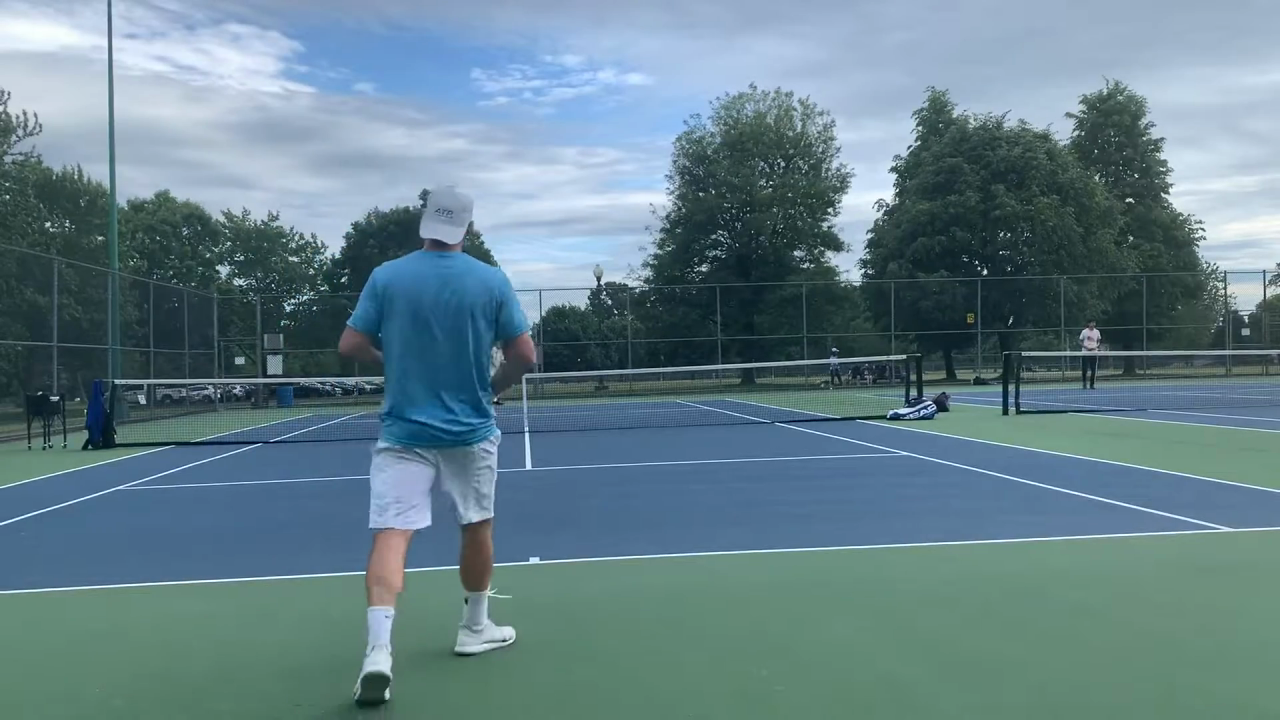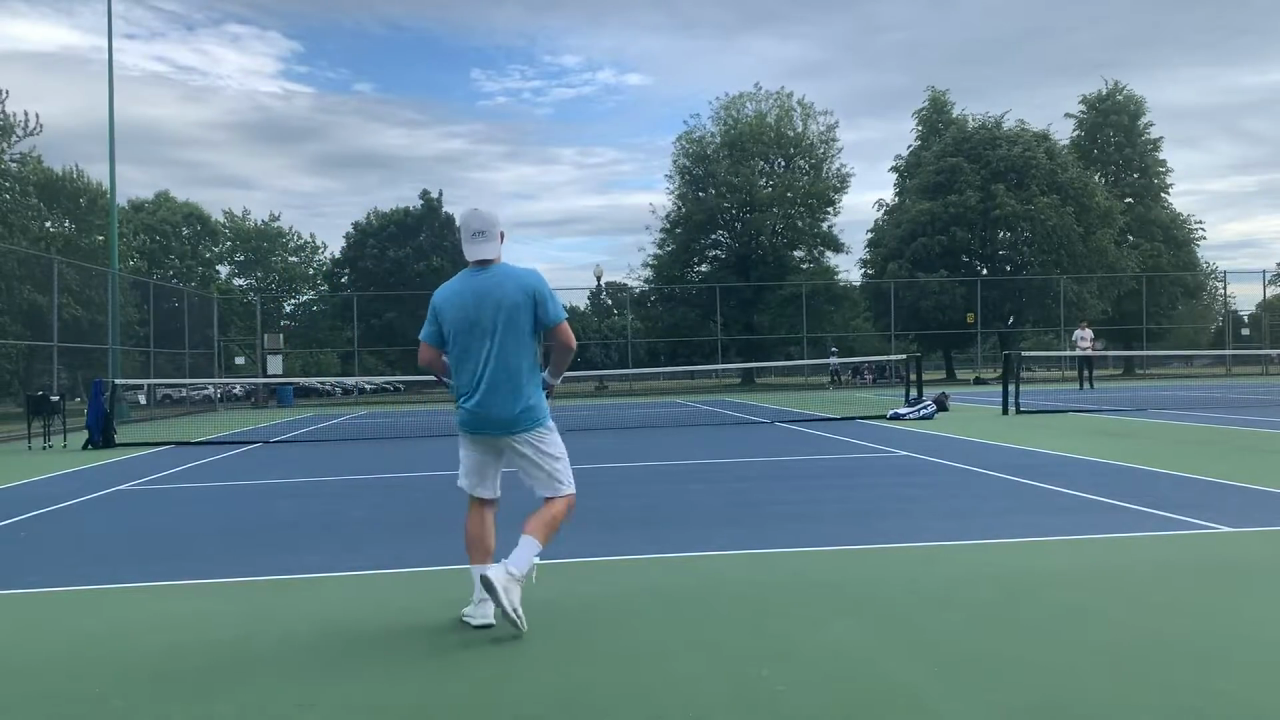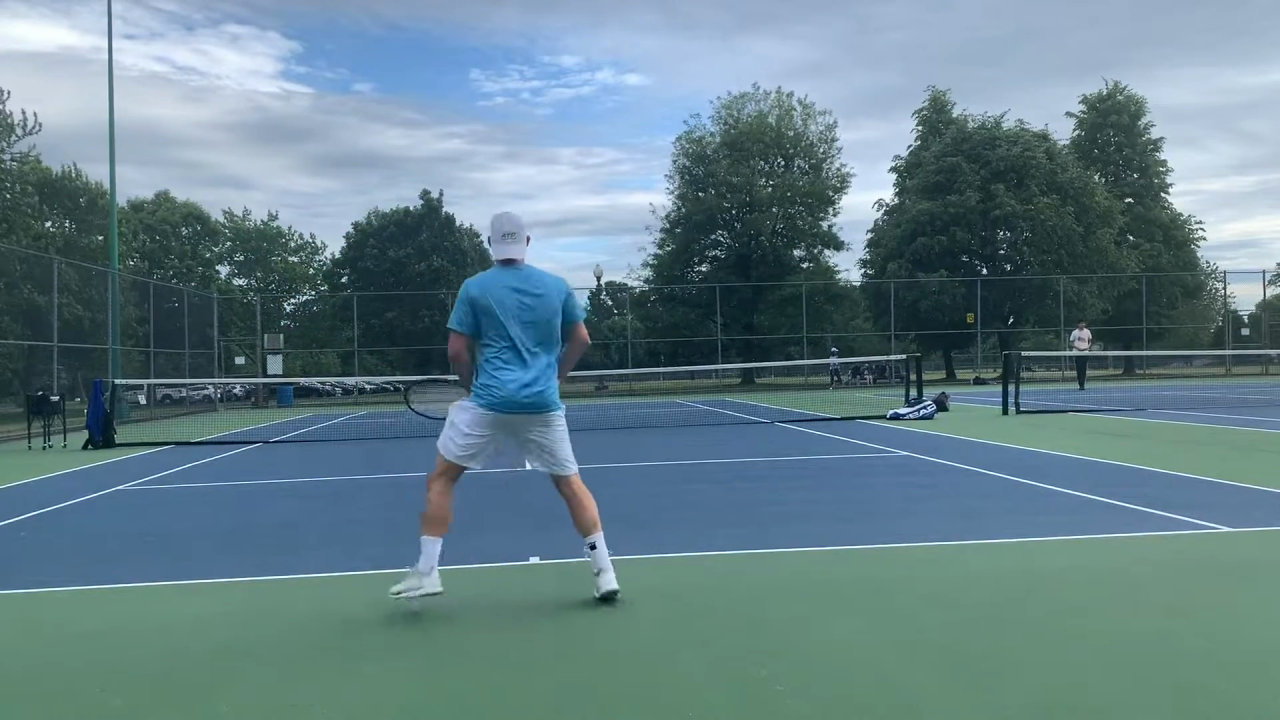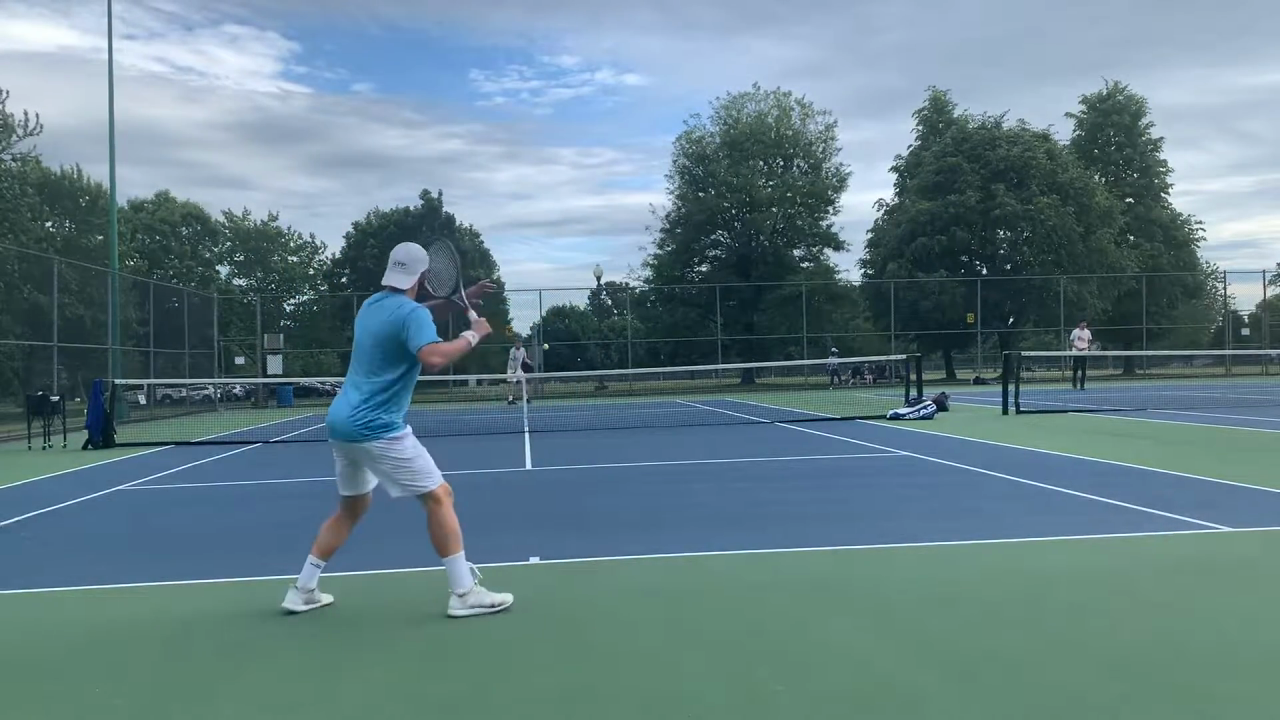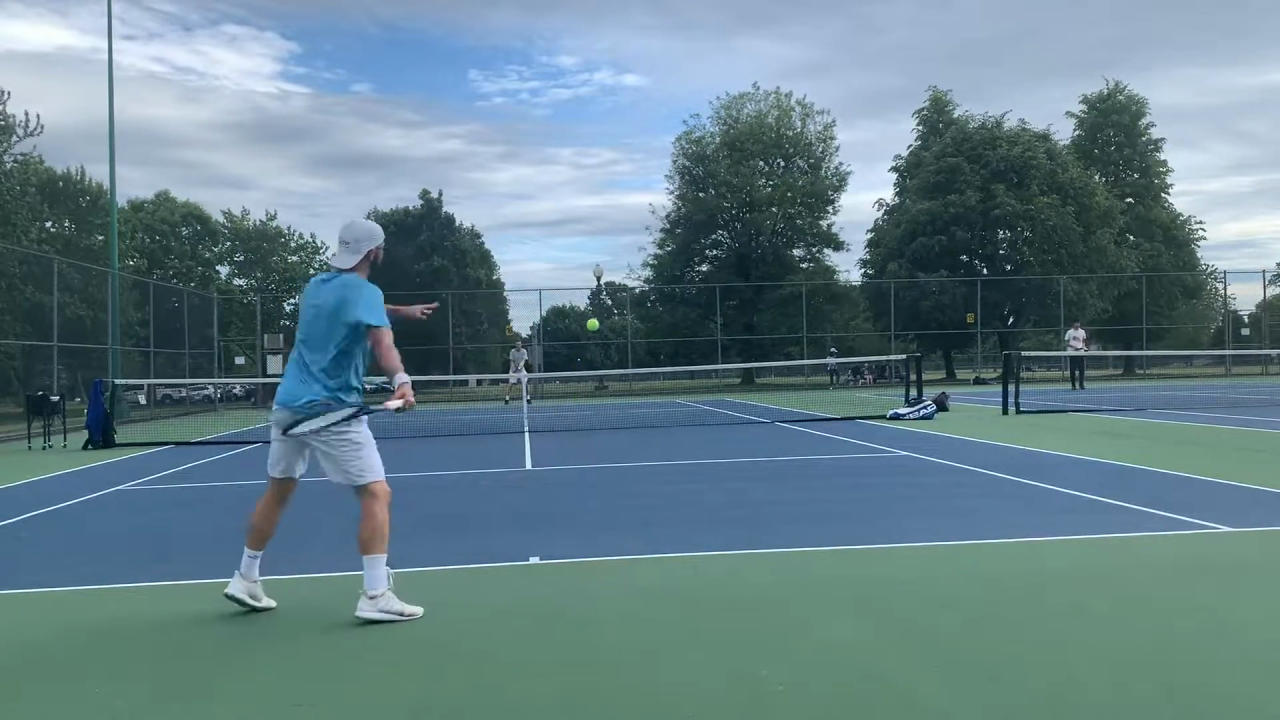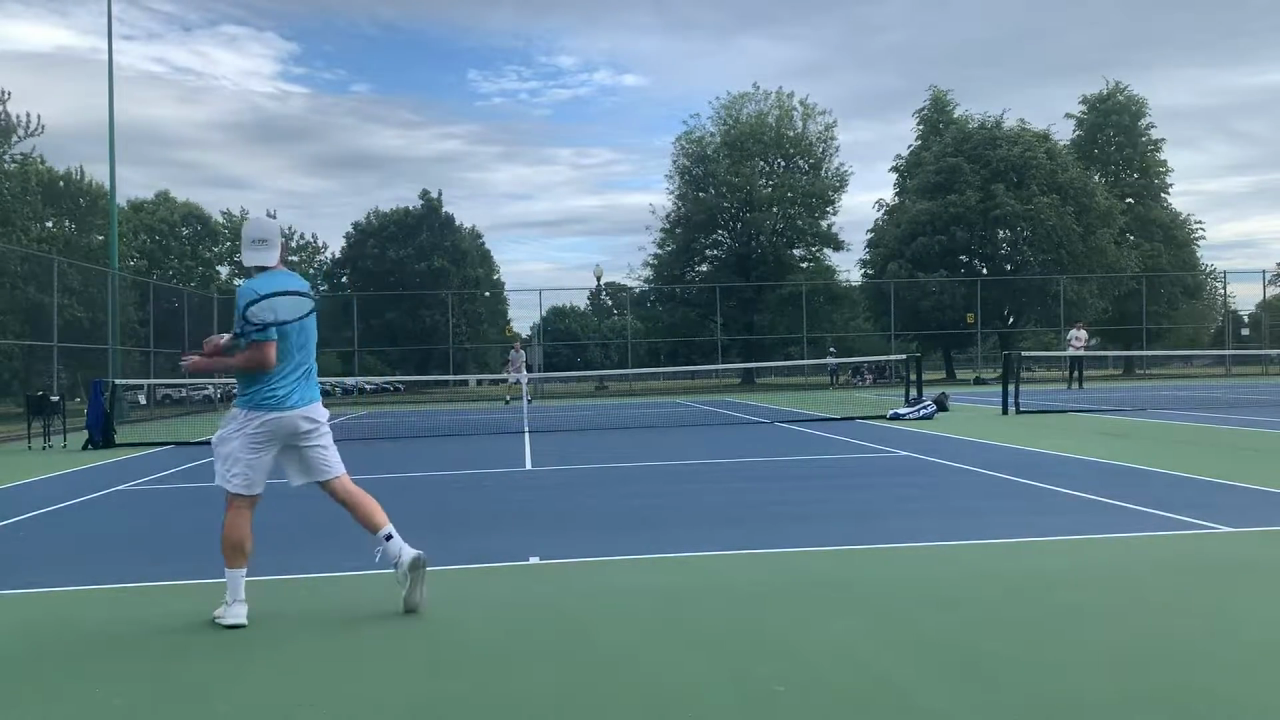
dt=0.7s
person 1, frame 1
left shoulder: (386, 275)
right shoulder: (491, 280)
left elbow: (351, 346)
right elbow: (525, 355)
left hip: (403, 430)
right hip: (470, 429)
left knee: (391, 535)
right knee: (475, 525)
left ankle: (379, 650)
right ankle: (475, 627)
person 1, frame 2
left shoulder: (444, 295)
right shoulder: (529, 281)
left elbow: (427, 360)
right elbow: (566, 343)
right wrist: (551, 378)
left hip: (473, 418)
right hip: (526, 416)
left knee: (480, 503)
right knee: (560, 498)
left ankle: (482, 601)
right ankle: (508, 573)
person 1, frame 3
left shoulder: (474, 288)
right shoulder: (556, 286)
left elbow: (457, 351)
right elbow: (581, 341)
left hip: (489, 403)
right hip: (541, 404)
left knee: (442, 478)
right knee: (570, 484)
left ankle: (425, 573)
right ankle: (604, 573)
person 1, frame 4
left shoulder: (371, 305)
right shoulder: (411, 313)
right elbow: (433, 360)
right wrist: (472, 335)
left hip: (341, 422)
right hip: (378, 428)
left knee: (352, 508)
right knee: (439, 497)
left ankle: (303, 589)
right ankle: (464, 593)
person 1, frame 5
left shoulder: (321, 286)
right shoulder: (363, 292)
right elbow: (381, 338)
left wrist: (403, 311)
right wrist: (401, 378)
left hip: (291, 406)
left knee: (277, 492)
right knee: (376, 495)
left ankle: (245, 579)
right ankle: (375, 596)
person 1, frame 6
left shoulder: (253, 291)
right shoulder: (299, 285)
left elbow: (264, 358)
left wrist: (211, 364)
right wrist: (227, 344)
left hip: (259, 413)
right hip: (307, 408)
left knee: (239, 504)
right knee: (342, 487)
left ankle: (235, 603)
right ankle: (400, 551)
